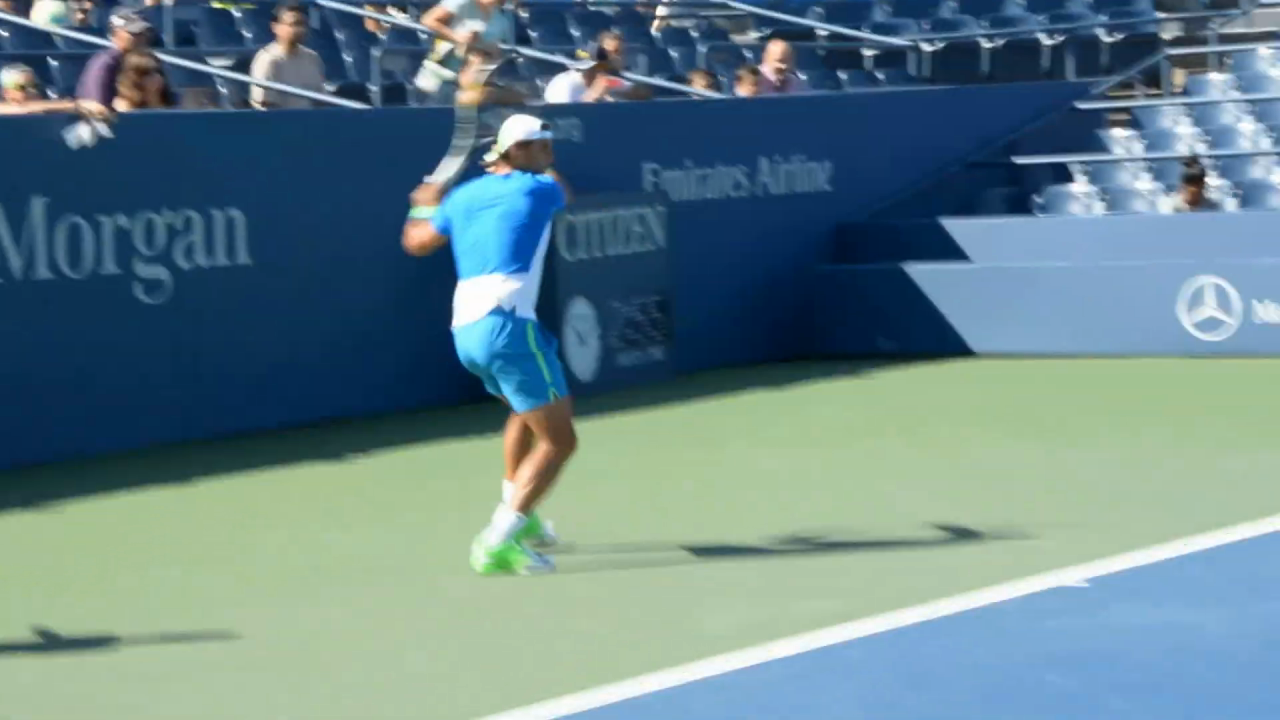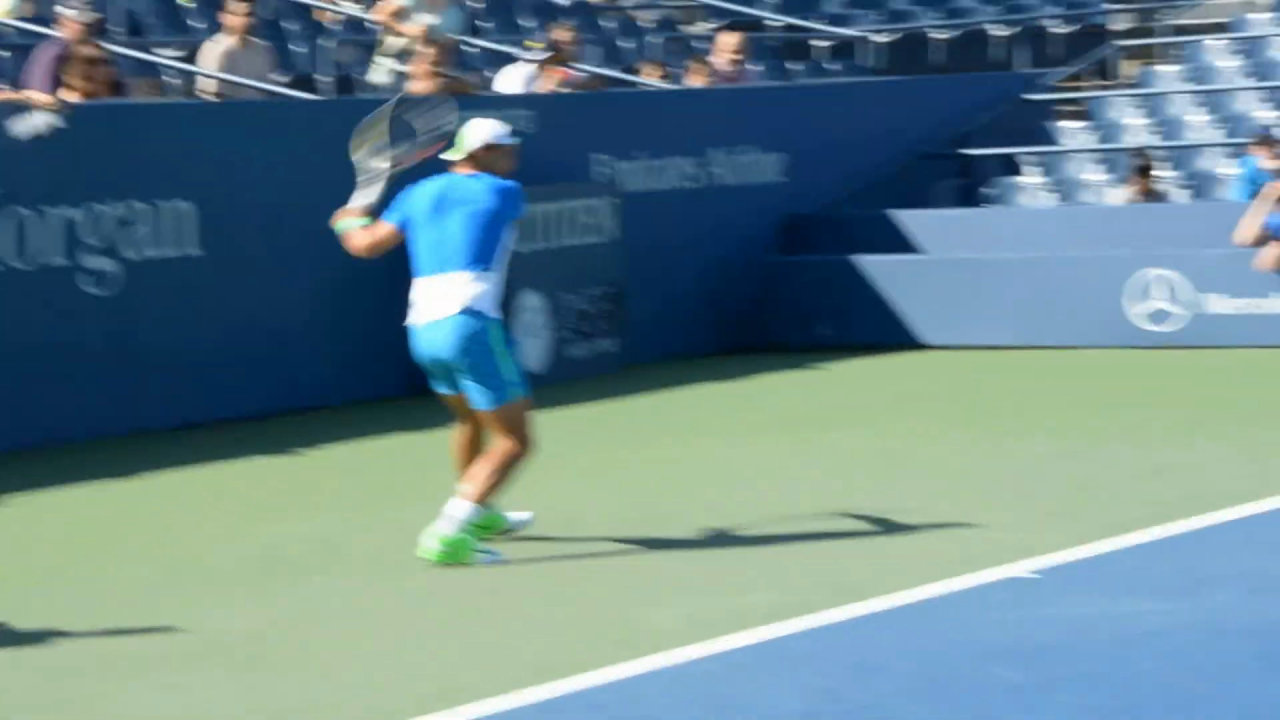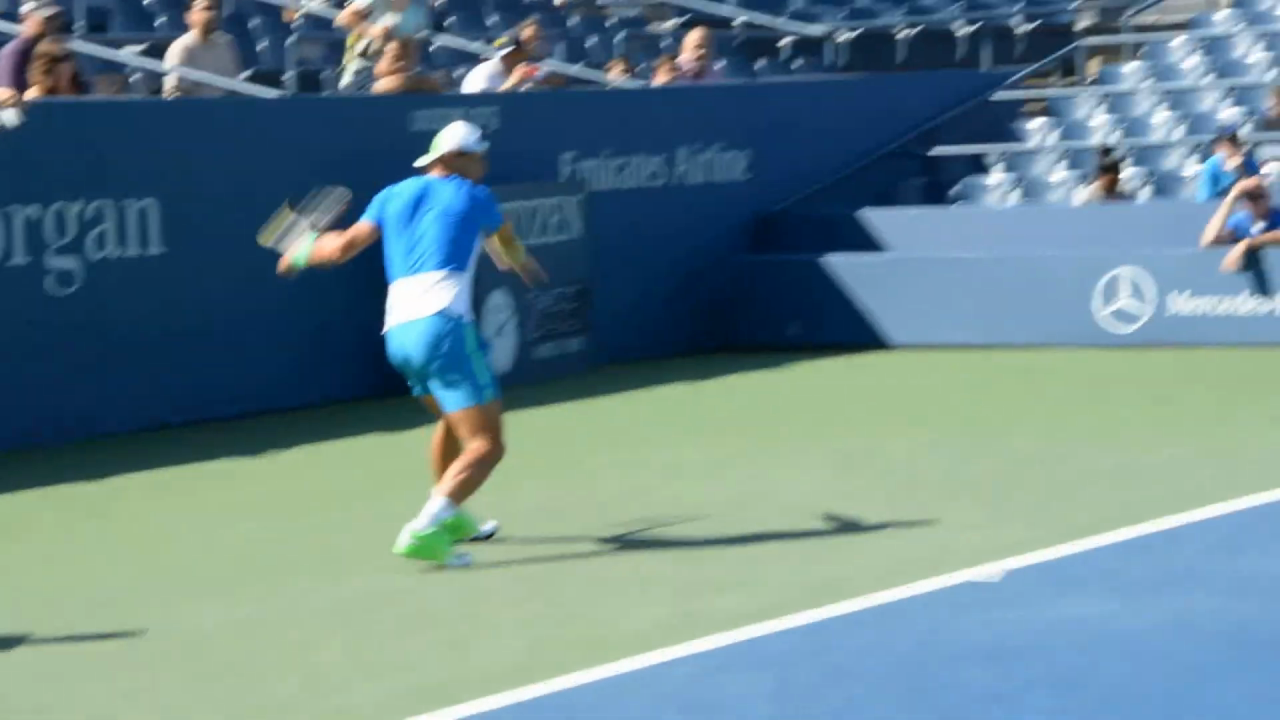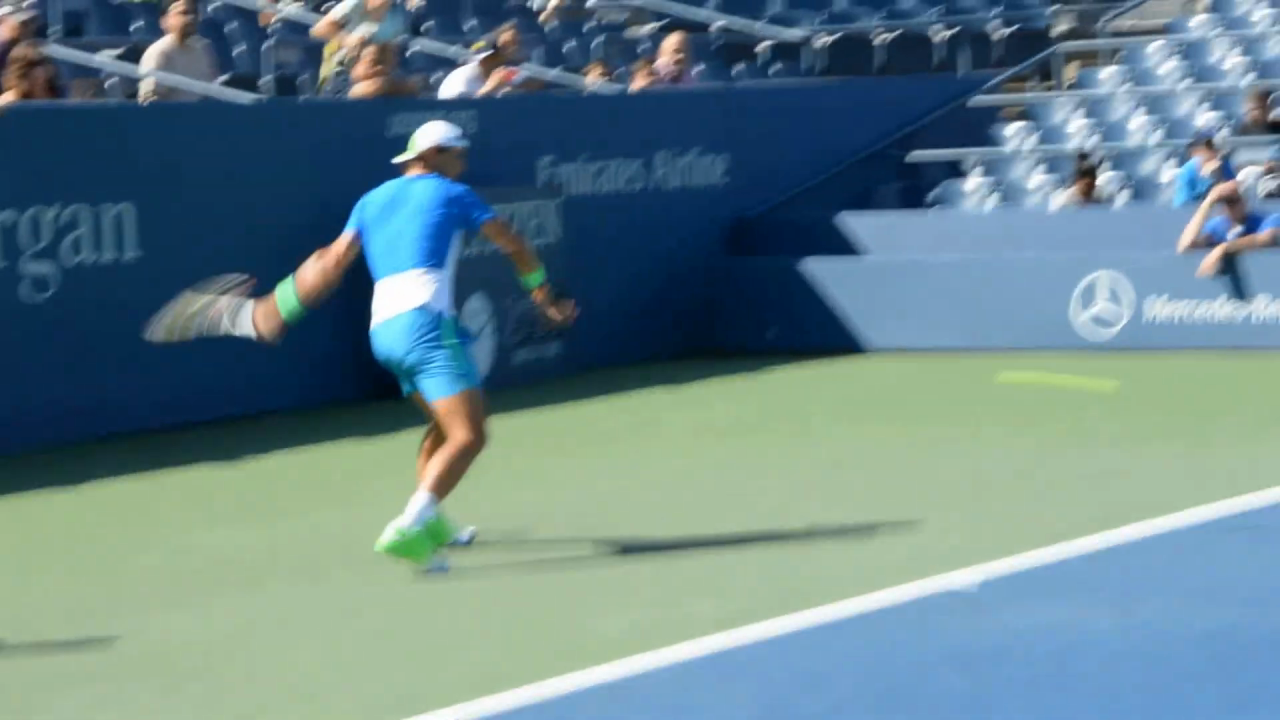
dt=0.1s
person 1, frame 1
left shoulder: (462, 194)
right shoulder: (542, 187)
left elbow: (416, 241)
left wrist: (426, 206)
left hip: (469, 330)
right hip: (507, 326)
left knee: (528, 412)
right knee: (558, 442)
left ankle: (516, 518)
right ankle: (498, 544)
person 1, frame 2
left shoulder: (418, 193)
right shoulder: (506, 192)
left elbow: (366, 245)
left wrist: (347, 222)
left hip: (423, 330)
right hip: (469, 325)
left knee: (474, 412)
right knee: (514, 442)
left ankle: (478, 514)
right ankle: (448, 534)
person 1, frame 3
left shoulder: (391, 196)
right shoulder: (474, 197)
left elbow: (344, 246)
right elbow: (507, 248)
left wrist: (302, 252)
right wrist: (522, 265)
left hip: (398, 334)
right hip: (440, 329)
left knee: (454, 421)
right knee: (486, 445)
left ankle: (452, 517)
right ankle: (425, 533)
person 1, frame 4
left shoulder: (374, 199)
right shoulder: (455, 194)
left elbow: (330, 263)
right elbow: (514, 245)
left wrist: (276, 307)
right wrist: (542, 293)
left hip: (386, 330)
right hip: (424, 323)
left knee: (447, 424)
right knee: (468, 438)
left ankle: (426, 522)
right ankle: (409, 531)
